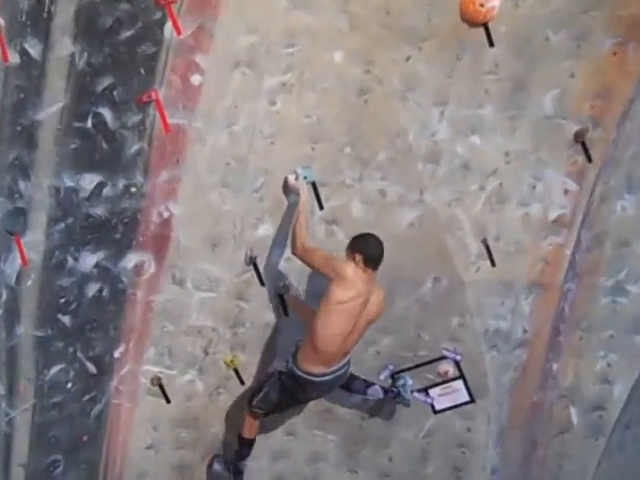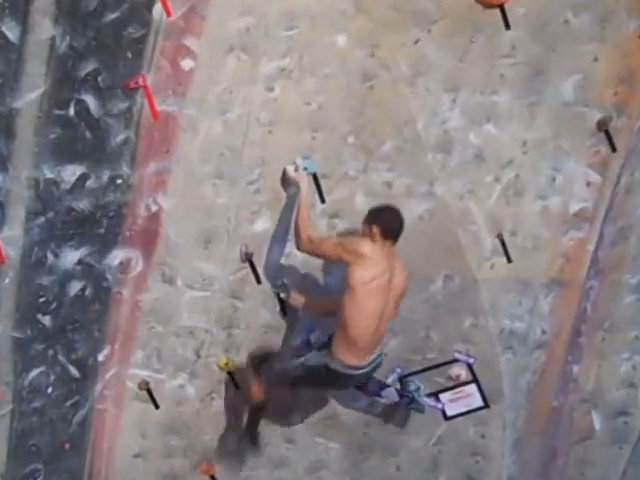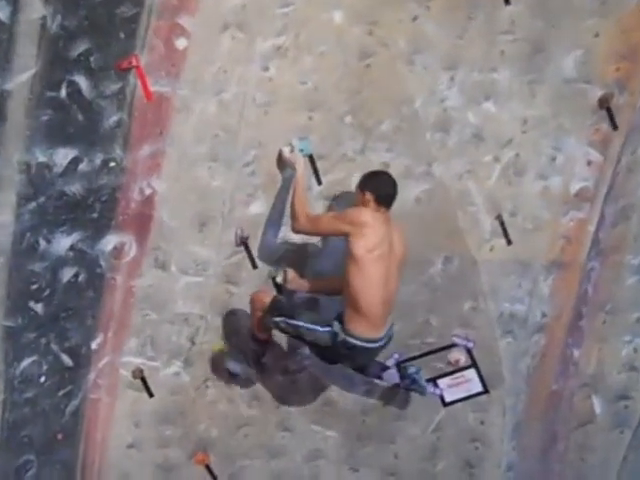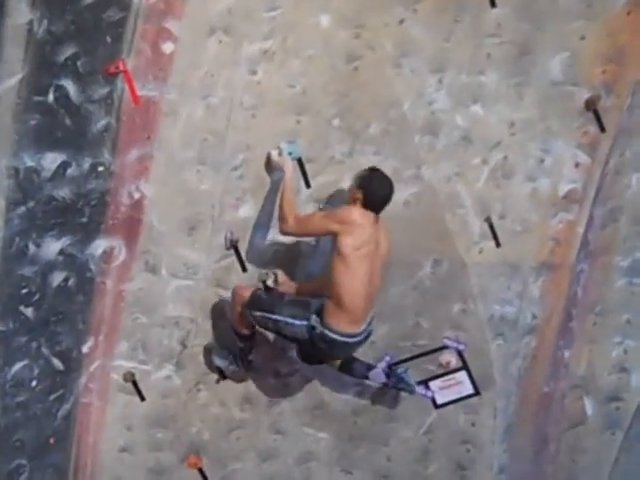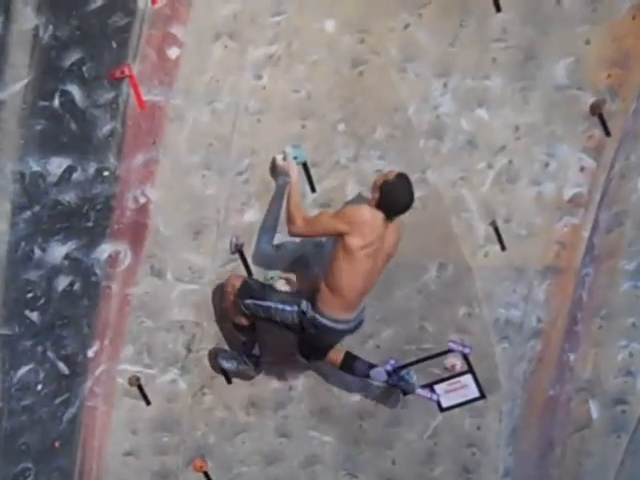
dt=0.2s
person 1, frame 1
left shoulder: (346, 273)
right shoulder: (380, 296)
left elbow: (300, 248)
left wrist: (302, 197)
right wrist: (301, 308)
left hip: (304, 377)
right hip: (338, 373)
left knee: (254, 409)
person 1, frame 2
left shoulder: (363, 251)
right shoulder: (400, 273)
left elbow: (305, 242)
left wrist: (302, 189)
right wrist: (307, 302)
left hip: (340, 369)
right hip: (372, 363)
left knee: (262, 376)
left ankle: (251, 431)
person 1, frame 3
left shoulder: (361, 219)
right shoulder: (397, 236)
left elbow: (302, 222)
right wrist: (304, 284)
left hip: (353, 344)
right hip: (380, 341)
left knee: (261, 300)
left ankle: (256, 360)
person 1, frame 4
left shoulder: (351, 218)
right shoulder: (382, 236)
left elbow: (289, 225)
left wrist: (287, 173)
right wrist: (295, 287)
left hip: (334, 335)
right hip: (359, 334)
left knee: (241, 296)
right knee: (312, 352)
left ankle: (241, 357)
person 1, frame 5
left shoulder: (360, 217)
right shoulder: (395, 234)
left elbow: (297, 226)
left wrist: (292, 177)
right wrist: (308, 284)
left hip: (322, 320)
right hip: (351, 320)
left knee: (233, 287)
right knee: (315, 350)
left ankle: (248, 357)
right ankle: (389, 375)
